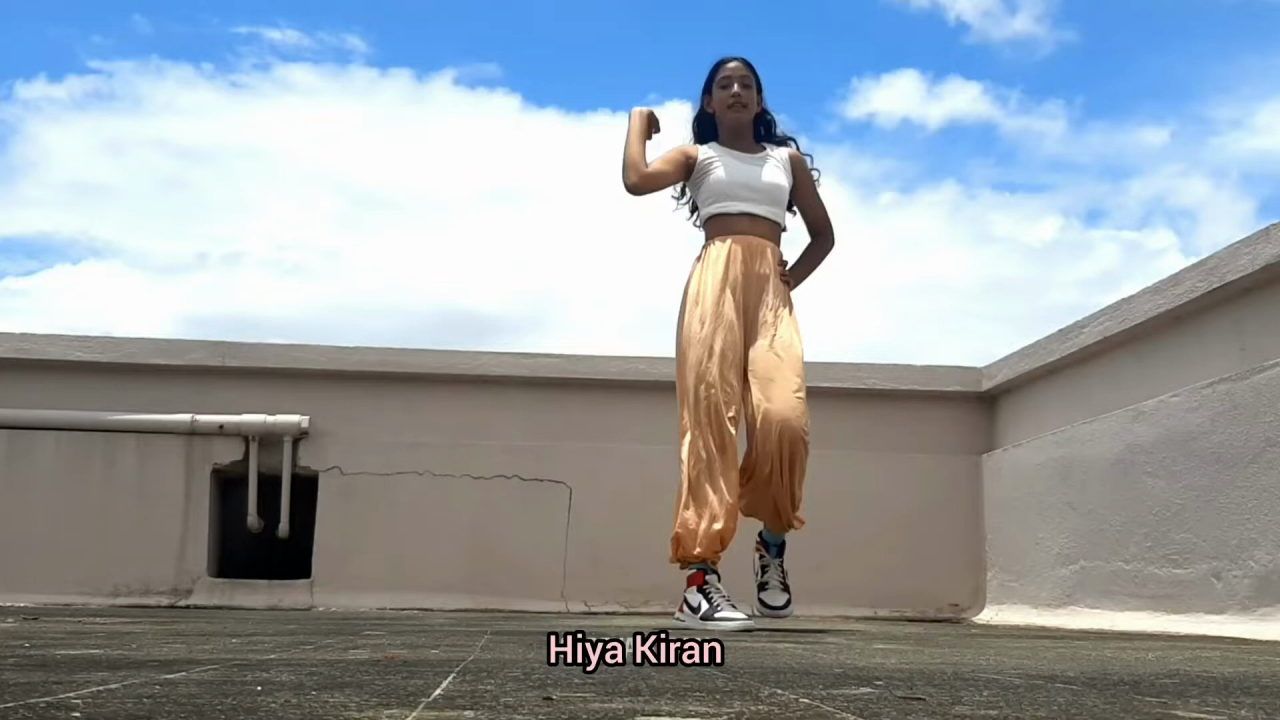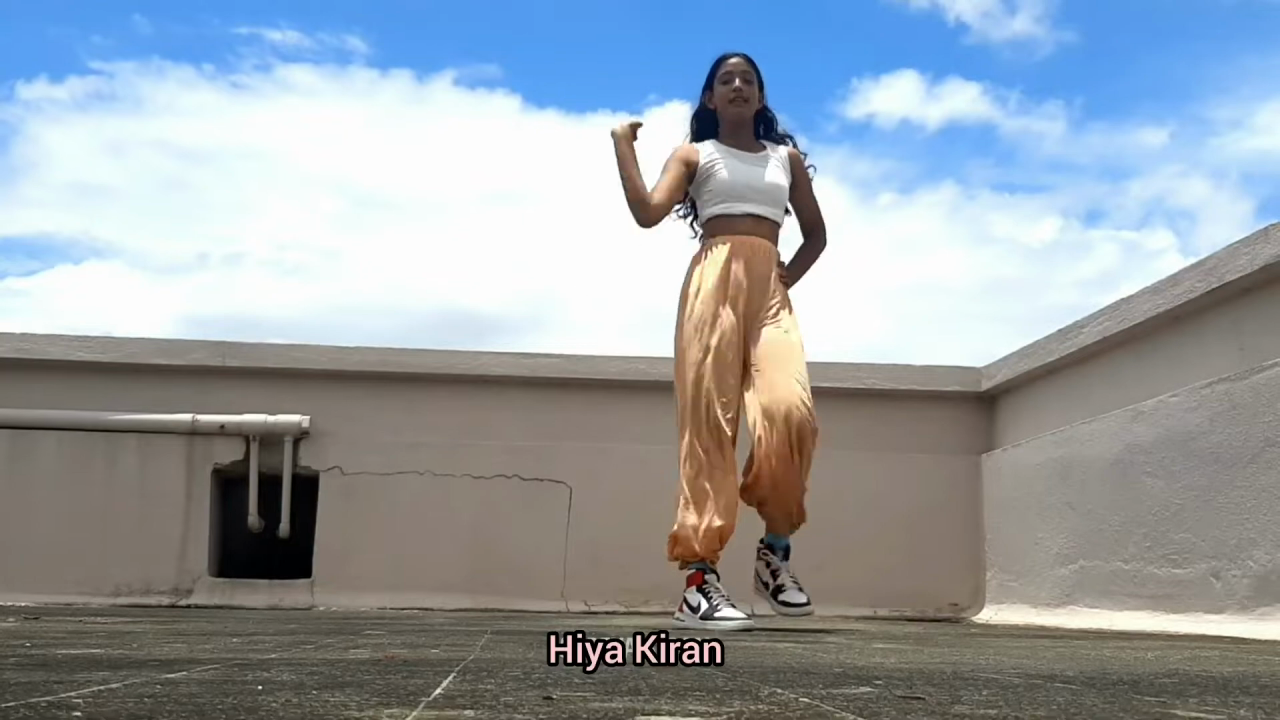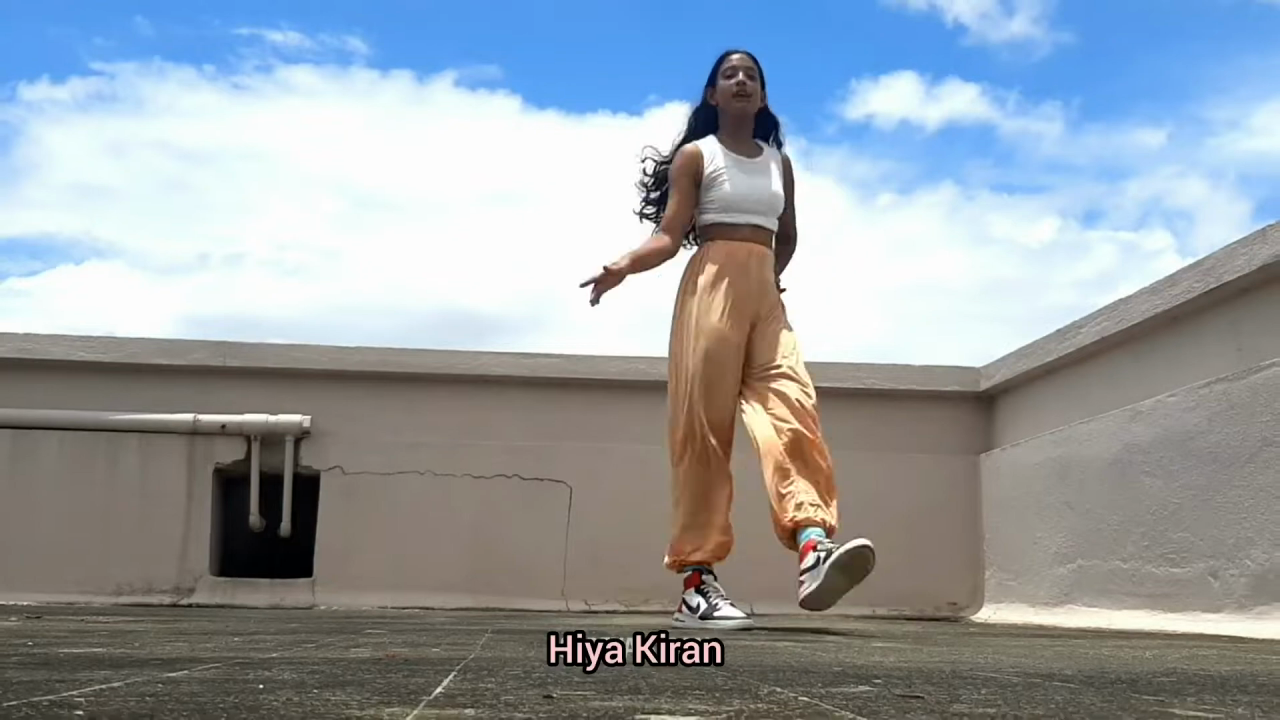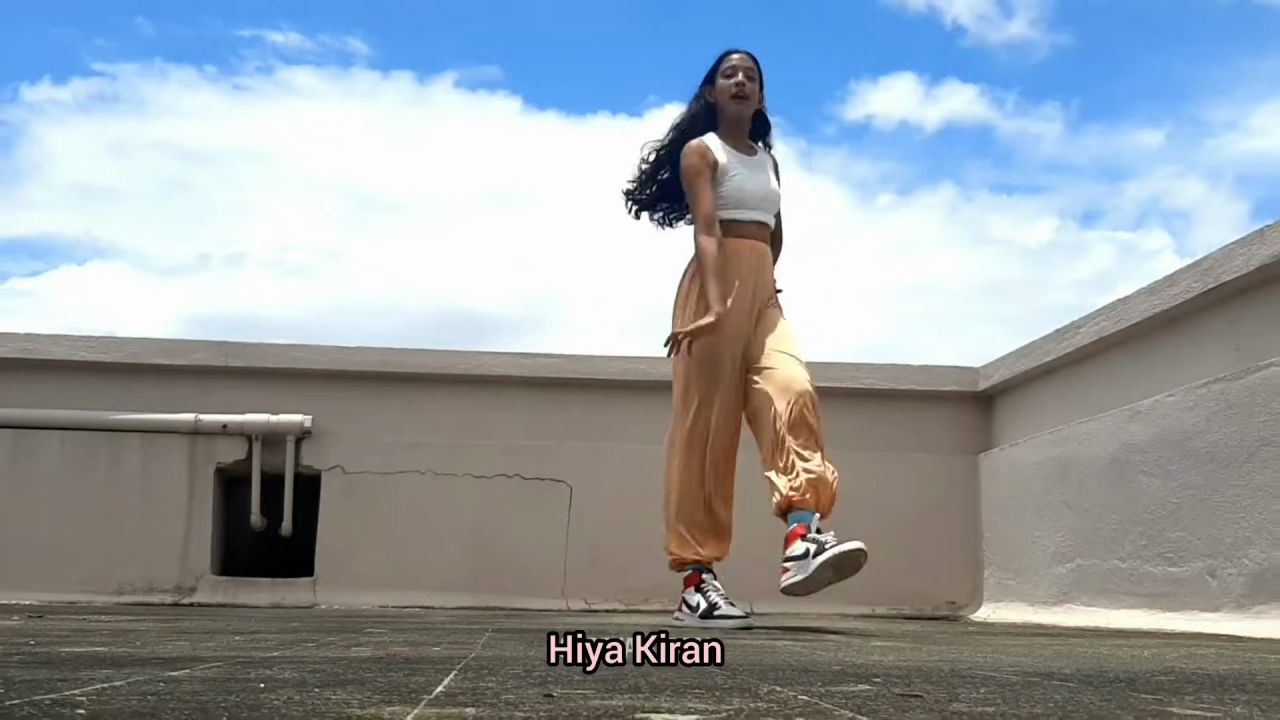
dt=0.1s
person 1, frame 1
left shoulder: (790, 159)
right shoulder: (695, 156)
left elbow: (824, 236)
right elbow: (637, 181)
left wrist: (790, 281)
right wrist: (638, 125)
left hip: (771, 289)
right hip: (715, 282)
left knee: (783, 418)
right knee: (712, 415)
left ankle: (772, 541)
right ankle: (700, 579)
person 1, frame 2
left shoulder: (787, 157)
right shoulder: (694, 155)
left elbow: (815, 234)
right elbow: (647, 214)
left wrist: (784, 279)
right wrist: (623, 142)
left hip: (768, 289)
right hip: (714, 281)
left knee: (790, 410)
right knee: (708, 416)
left ankle: (776, 549)
right ankle: (699, 575)
person 1, frame 3
left shoulder: (779, 162)
right shoulder: (693, 156)
right elbow: (669, 237)
left wrist: (769, 279)
right wrist: (623, 267)
left hip: (763, 297)
right hip: (712, 289)
left knee: (791, 403)
right knee: (704, 427)
left ankle: (815, 545)
right ankle: (697, 579)
person 1, frame 4
left shoulder: (768, 161)
right shoulder: (698, 151)
right elbow: (705, 231)
left wrist: (761, 277)
right wrist: (712, 307)
left hip: (762, 293)
right hip: (713, 290)
left knee: (791, 393)
right knee: (705, 426)
left ankle: (804, 541)
right ankle: (696, 579)
